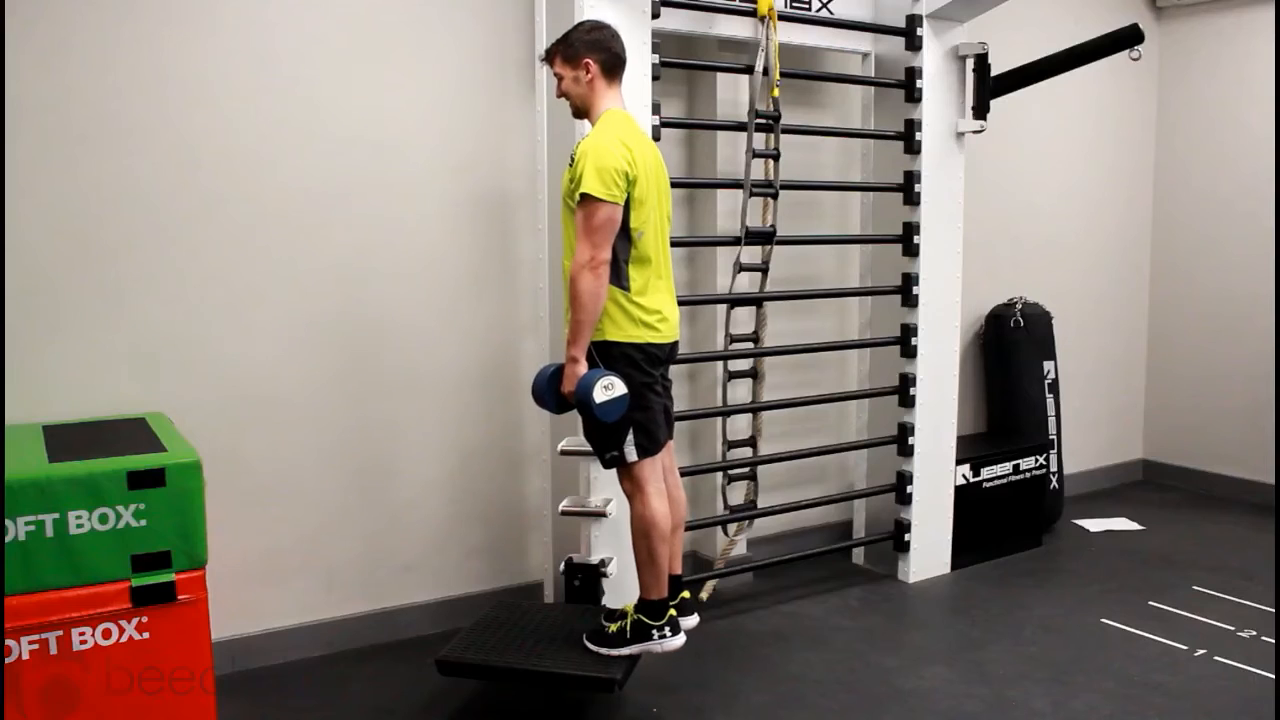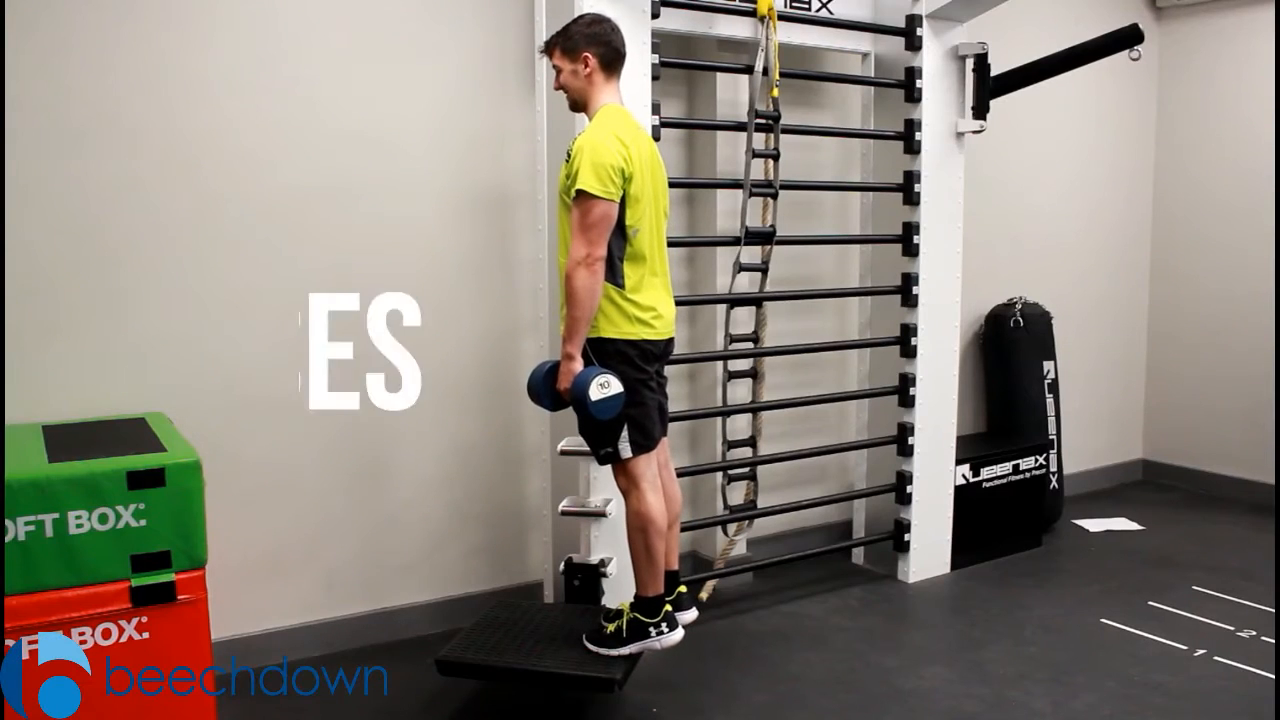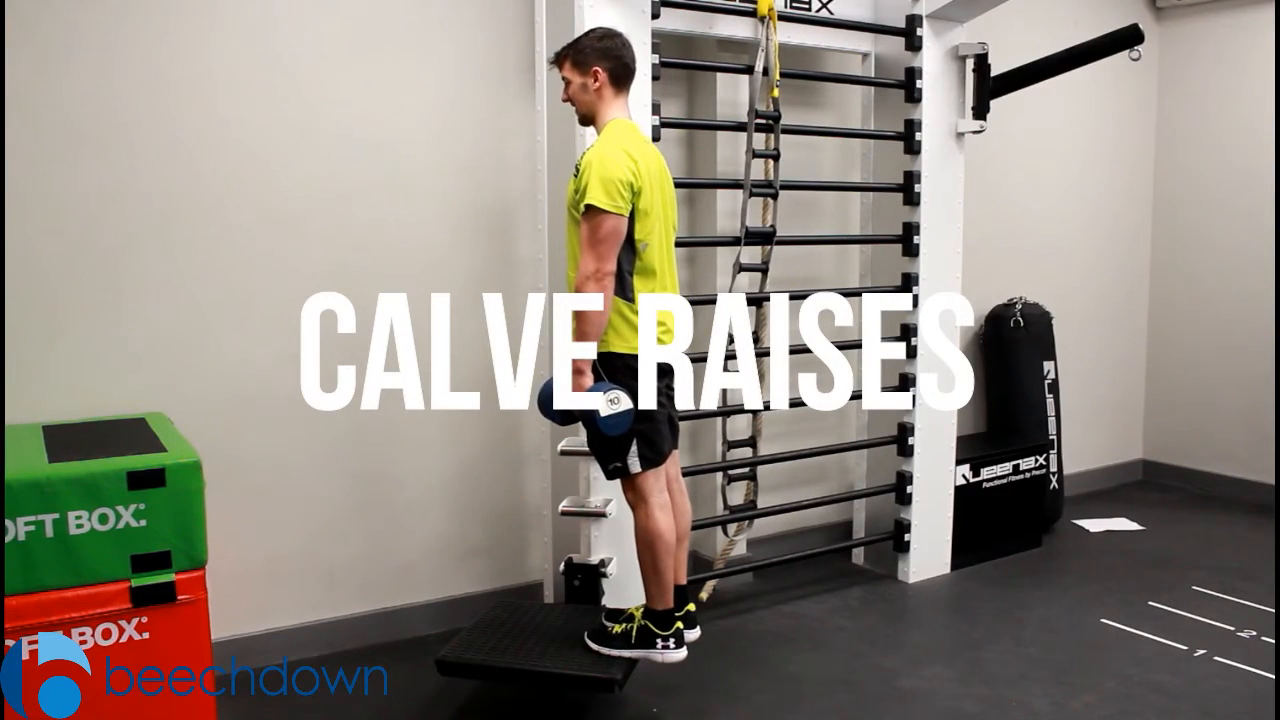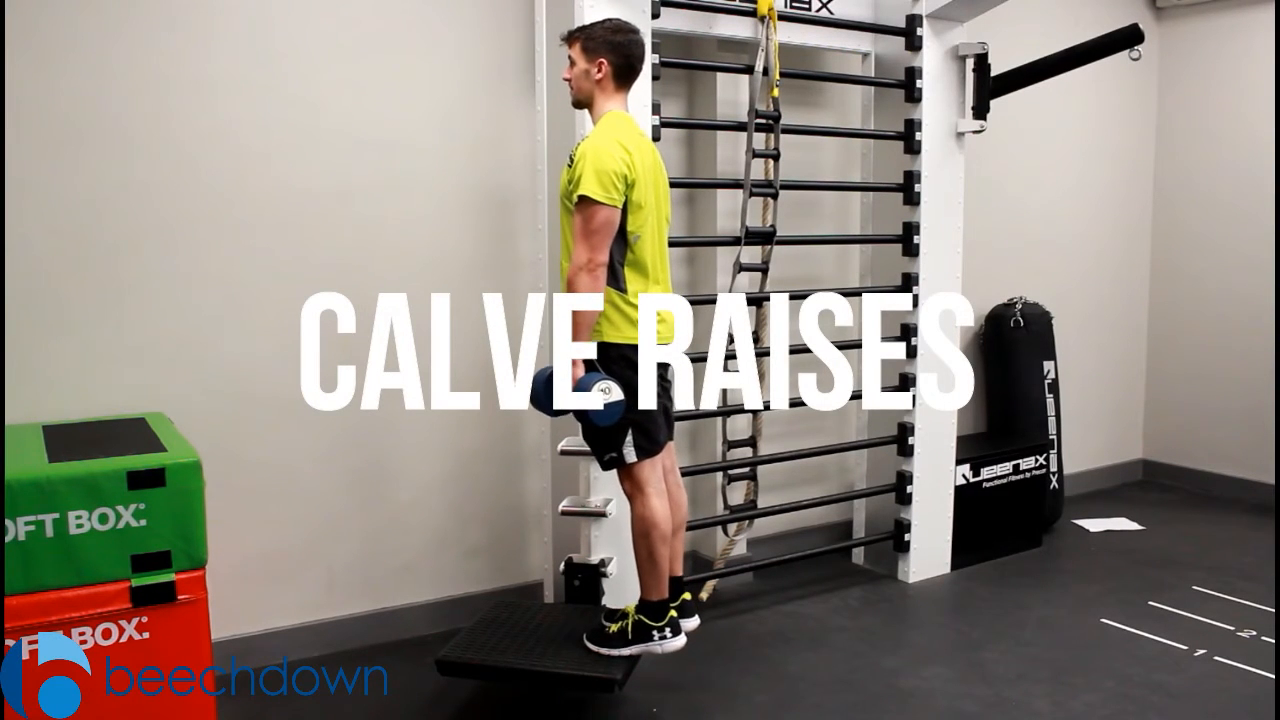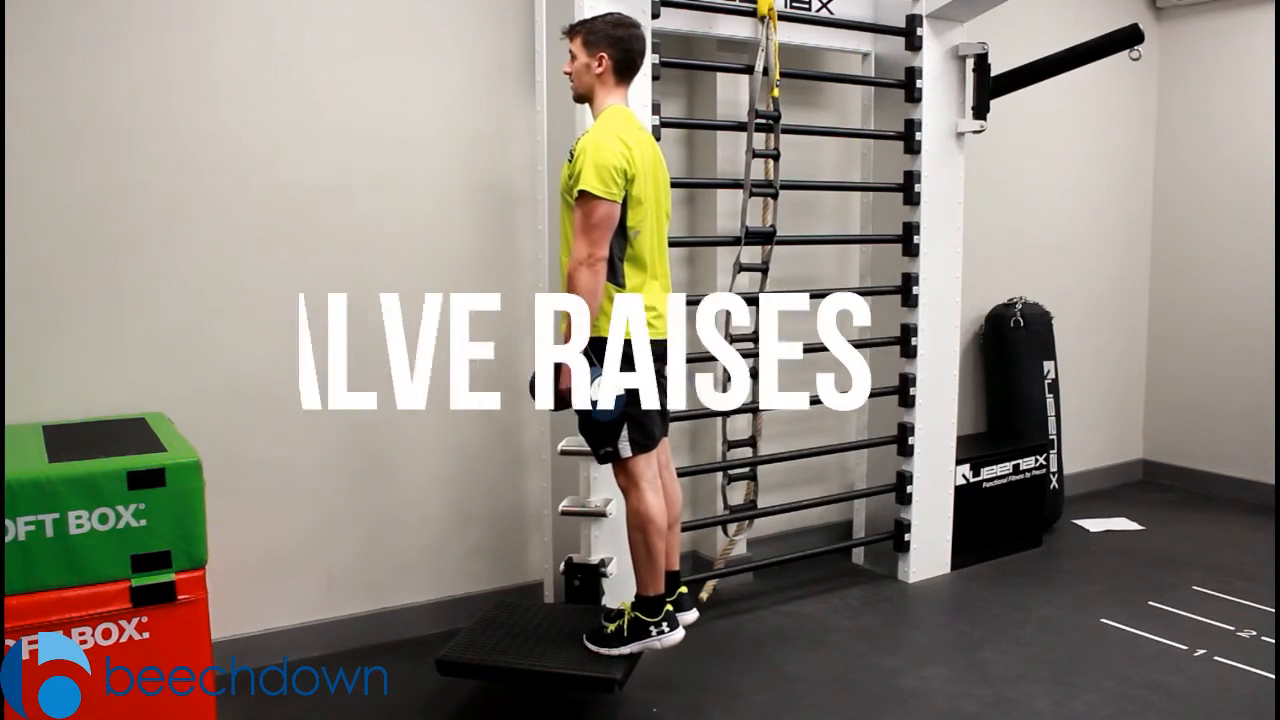
dt=1s
person 1, frame 1
left shoulder: (601, 147)
right shoulder: (639, 140)
left elbow: (593, 261)
left wrist: (577, 355)
left hip: (621, 338)
right hip: (653, 328)
left knee: (641, 478)
right knee: (660, 468)
left ankle: (654, 618)
right ankle: (674, 597)
person 1, frame 2
left shoulder: (598, 143)
right shoulder: (636, 136)
left elbow: (589, 257)
left wrist: (569, 351)
left hip: (614, 335)
right hip: (650, 325)
left knee: (635, 473)
right knee: (654, 463)
left ankle: (651, 615)
right ankle: (671, 592)
person 1, frame 3
left shoulder: (607, 156)
right shoulder: (644, 150)
left elbow: (599, 272)
left wrist: (581, 364)
left hip: (623, 348)
right hip: (654, 337)
left knee: (645, 488)
right knee: (664, 477)
left ankle: (659, 627)
right ankle: (677, 609)
person 1, frame 4
left shoulder: (600, 148)
right shoulder: (638, 142)
left elbow: (591, 264)
left wrist: (575, 354)
left hip: (617, 338)
right hip: (650, 329)
left knee: (640, 478)
right knee: (660, 468)
left ankle: (655, 617)
right ankle: (674, 597)
person 1, frame 5
left shoulder: (601, 142)
right shoulder: (639, 137)
left elbow: (591, 257)
left wrist: (572, 349)
left hip: (615, 334)
right hip: (649, 324)
left knee: (635, 473)
right knee: (655, 462)
left ankle: (651, 614)
right ankle: (671, 592)
